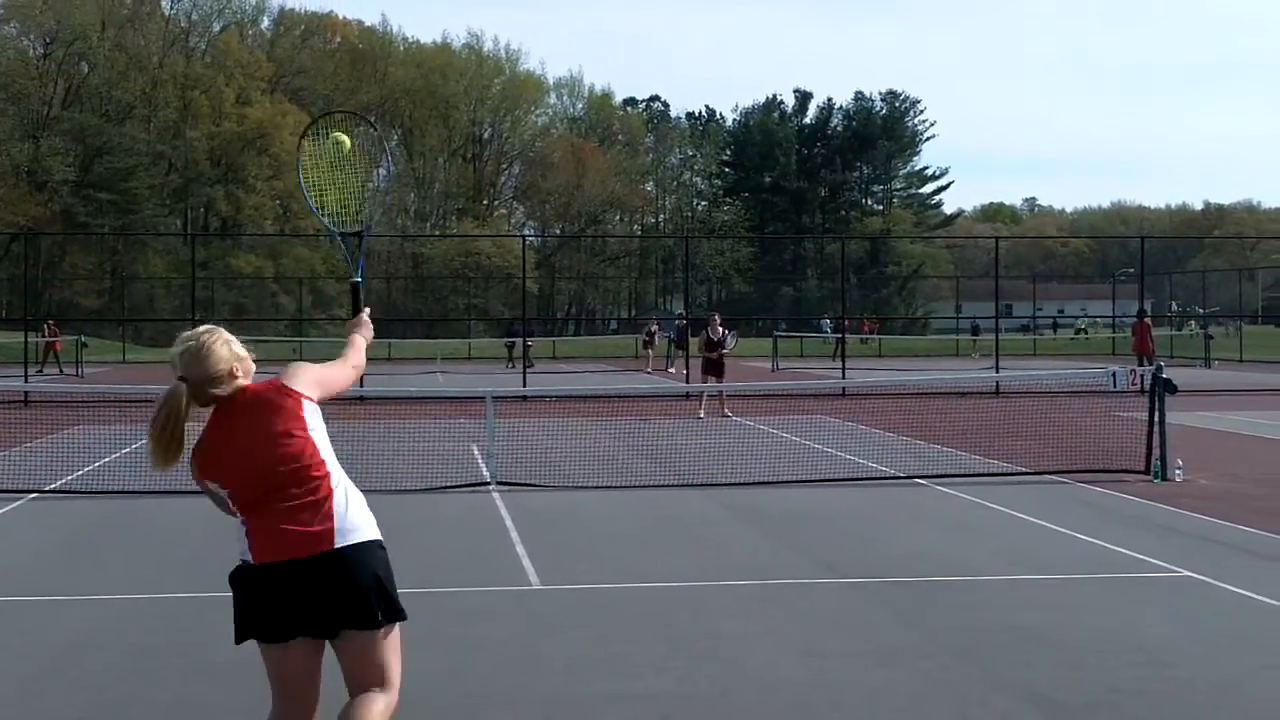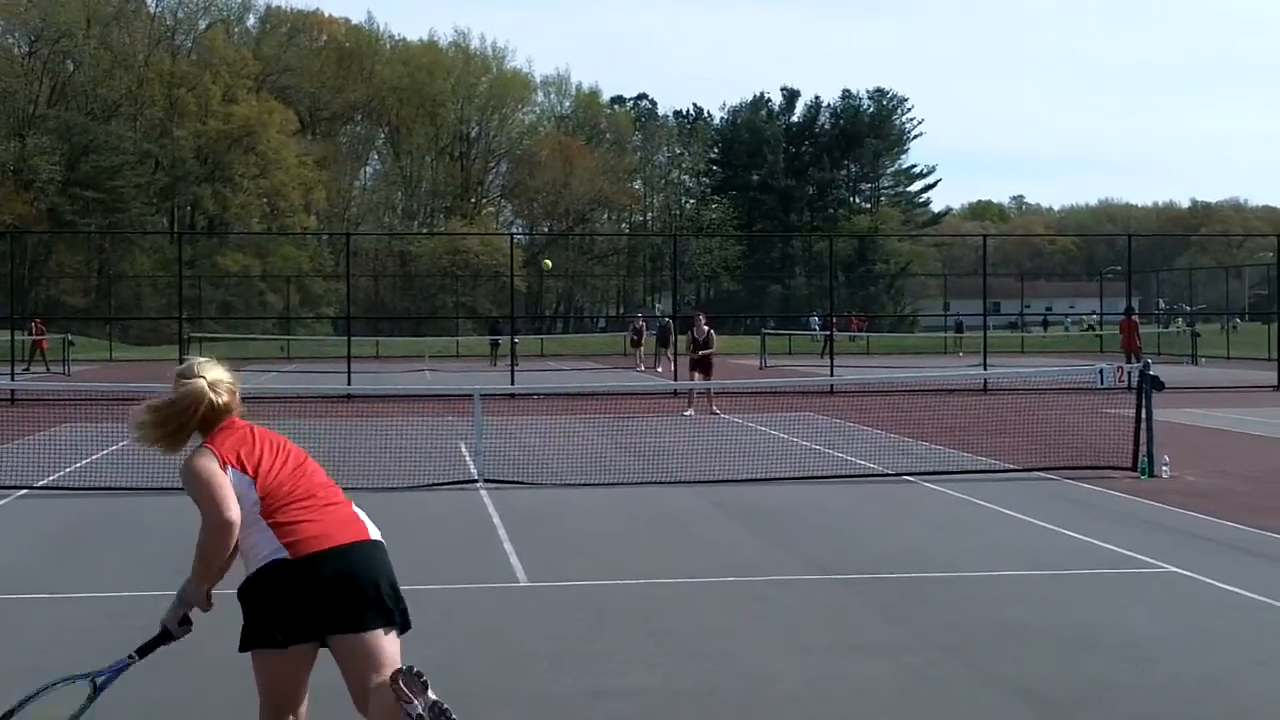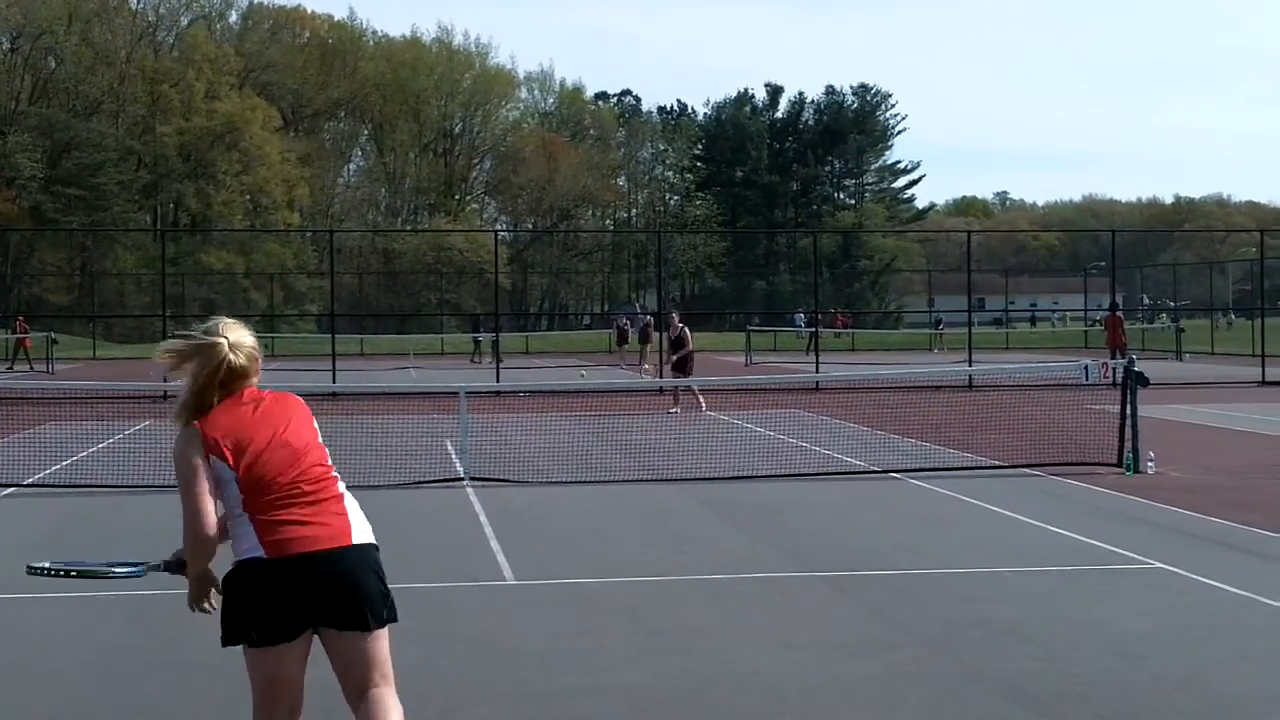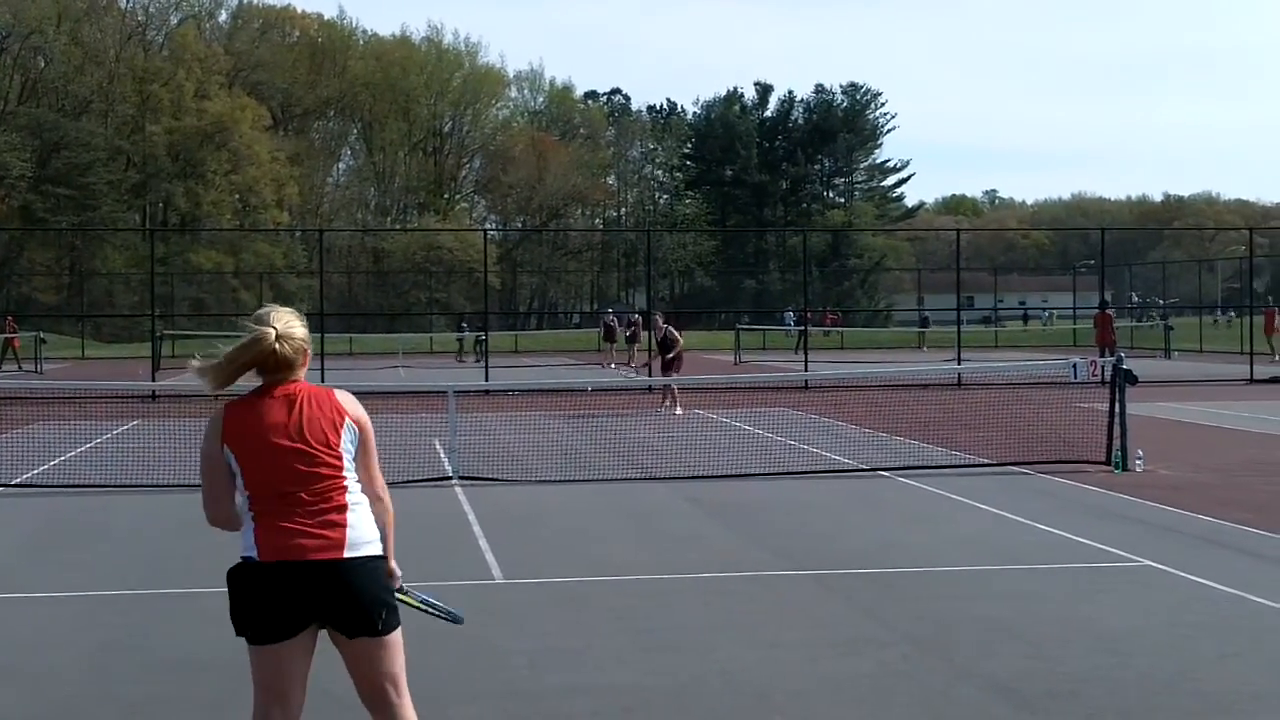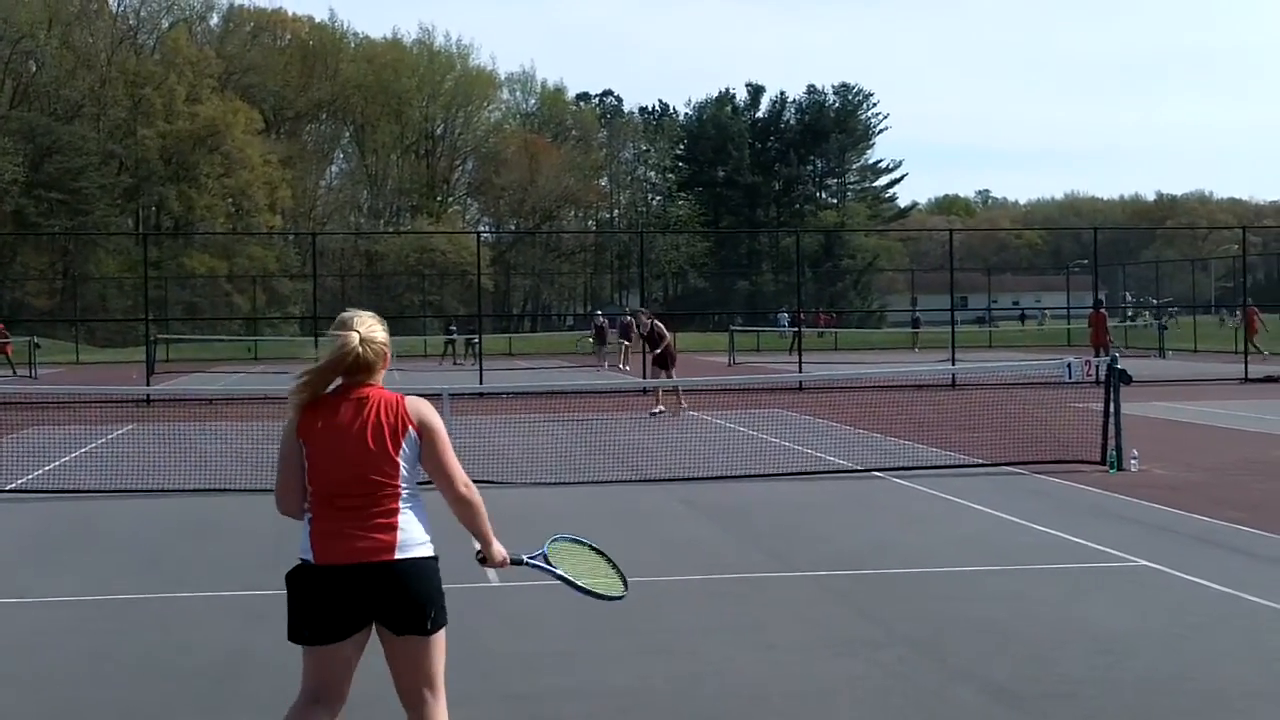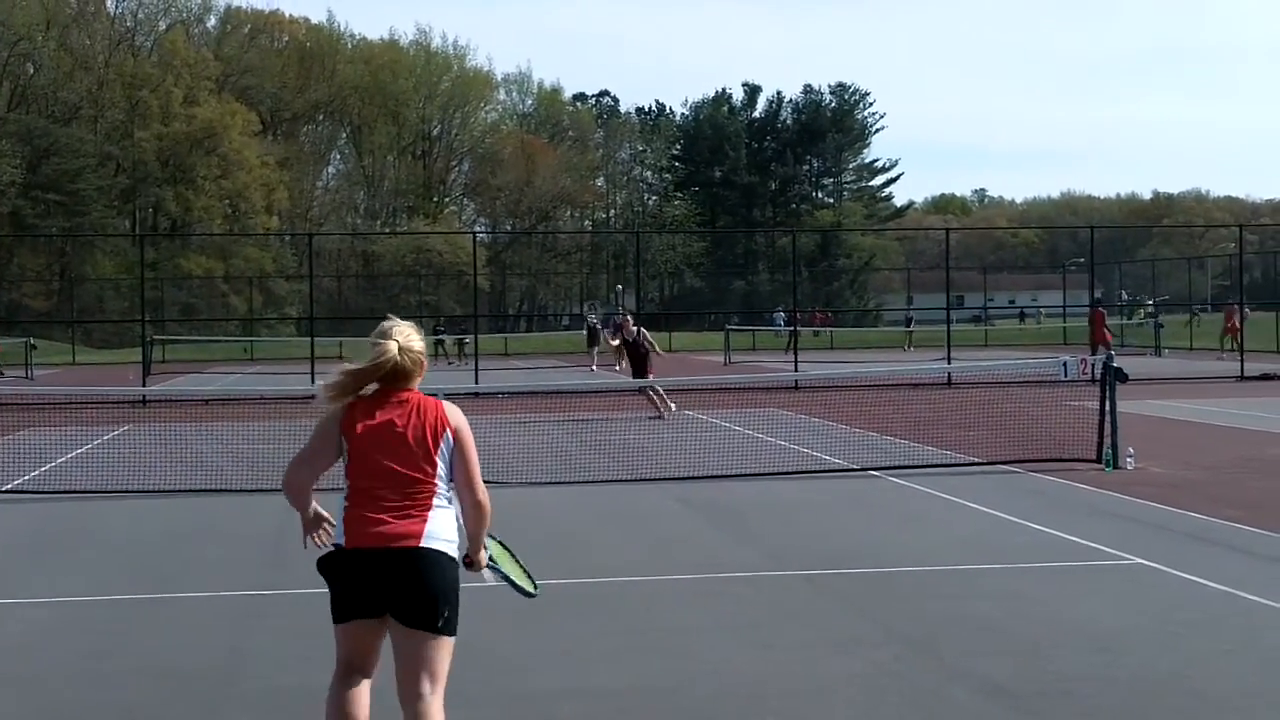
dt=0.3s
person 1, frame 1
left shoulder: (203, 456)
right shoulder: (286, 389)
right elbow: (350, 365)
right wrist: (359, 333)
left hip: (271, 573)
right hip: (348, 553)
person 1, frame 2
left shoulder: (203, 461)
right shoulder: (269, 439)
left elbow: (224, 522)
left wrist: (197, 587)
right wrist: (191, 593)
left hip: (286, 576)
right hip: (360, 556)
person 1, frame 3
left shoulder: (197, 435)
right shoulder: (295, 405)
left elbow: (202, 531)
left wrist: (197, 573)
left hip: (270, 571)
right hip: (348, 554)
person 1, frame 4
left shoulder: (225, 422)
right shoulder: (344, 404)
left elbow: (219, 515)
right elbow: (375, 491)
right wrist: (388, 556)
left hip: (273, 572)
right hip: (353, 562)
person 1, frame 5
left shoulder: (305, 417)
right shoulder: (416, 412)
left elbow: (288, 503)
right elbow: (459, 492)
right wrist: (489, 543)
left hip: (328, 571)
right hip: (403, 566)
person 1, frame 6
left shoulder: (345, 416)
right shoulder: (448, 416)
left elbow: (295, 481)
right elbow: (476, 498)
left wrist: (309, 514)
right wrist: (476, 547)
left hip: (356, 557)
right hip: (426, 559)
left knee: (353, 672)
